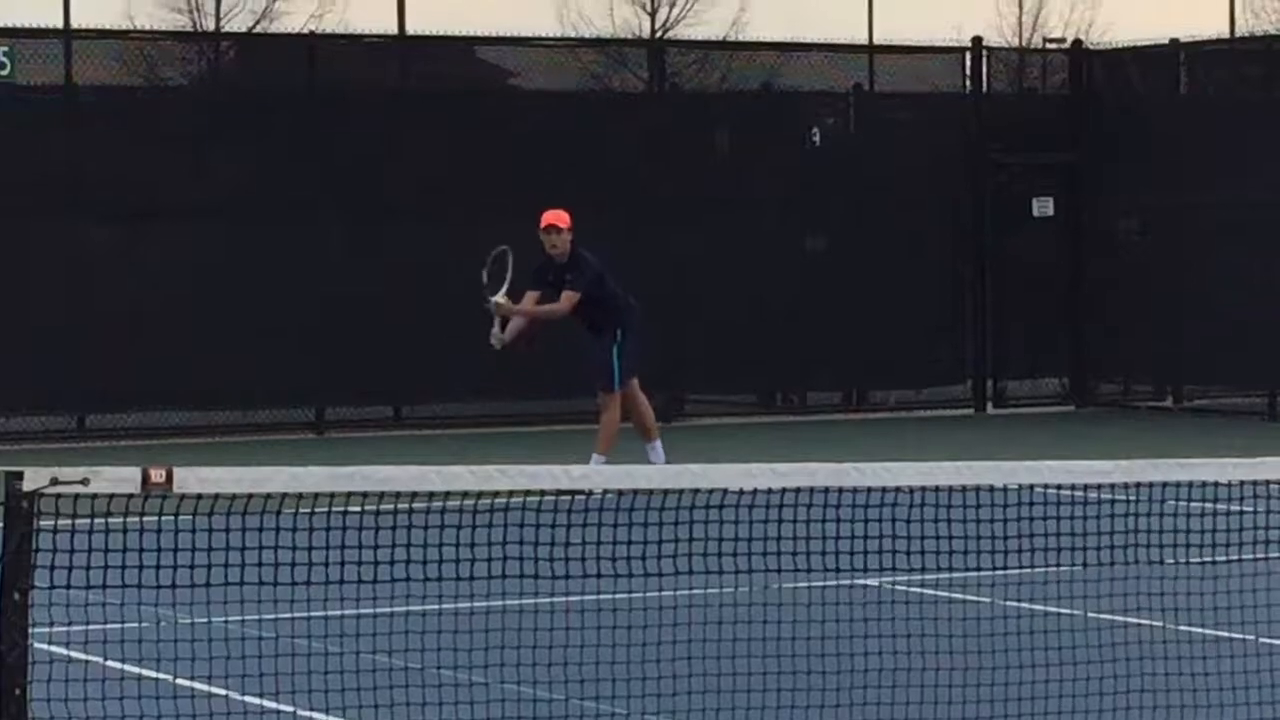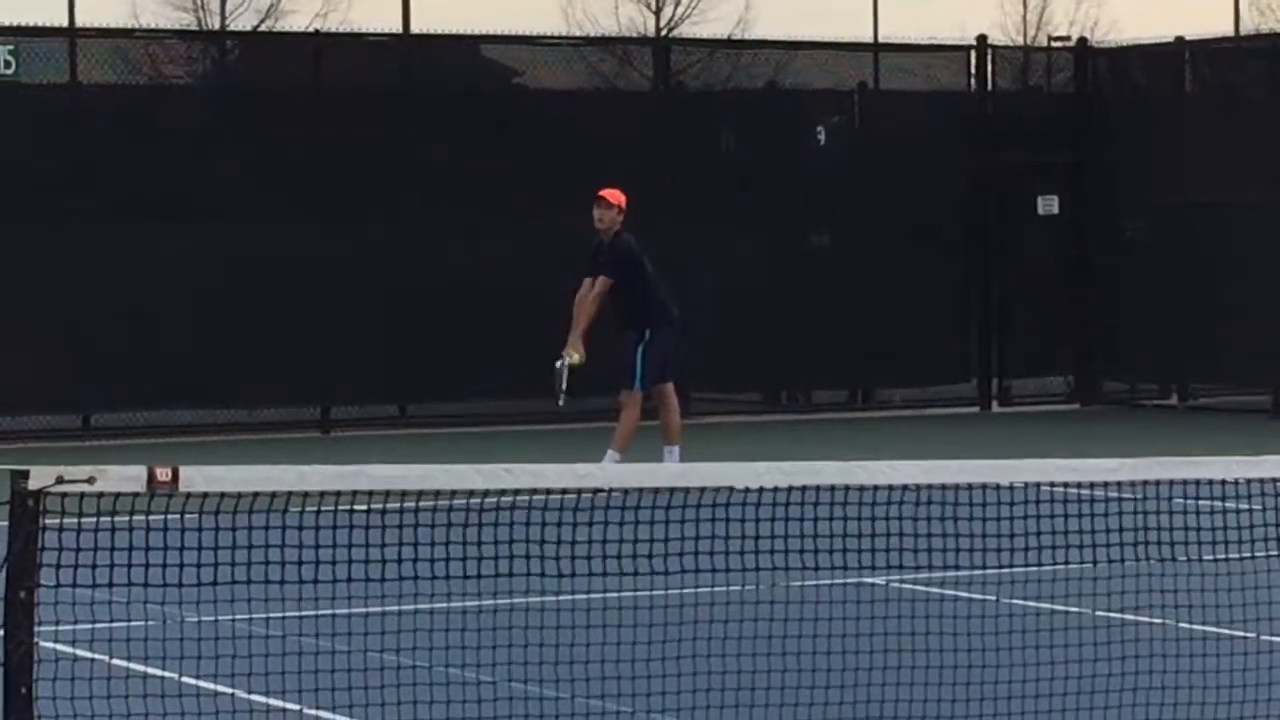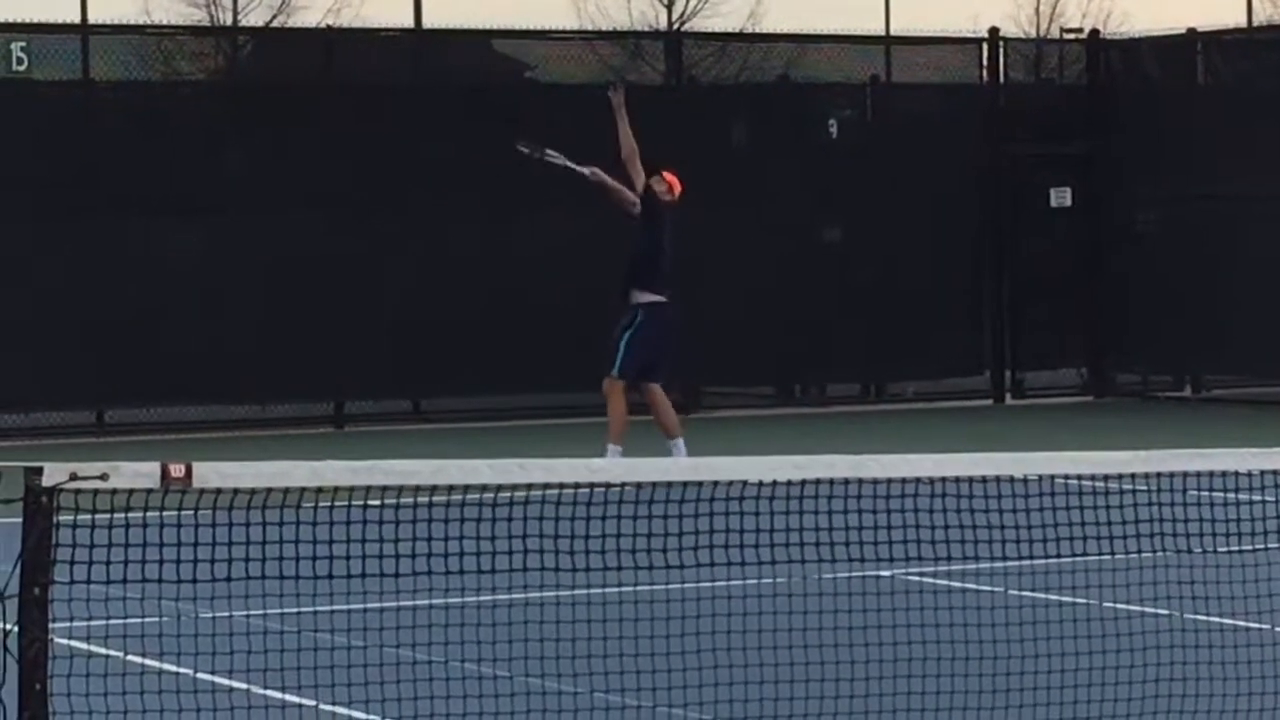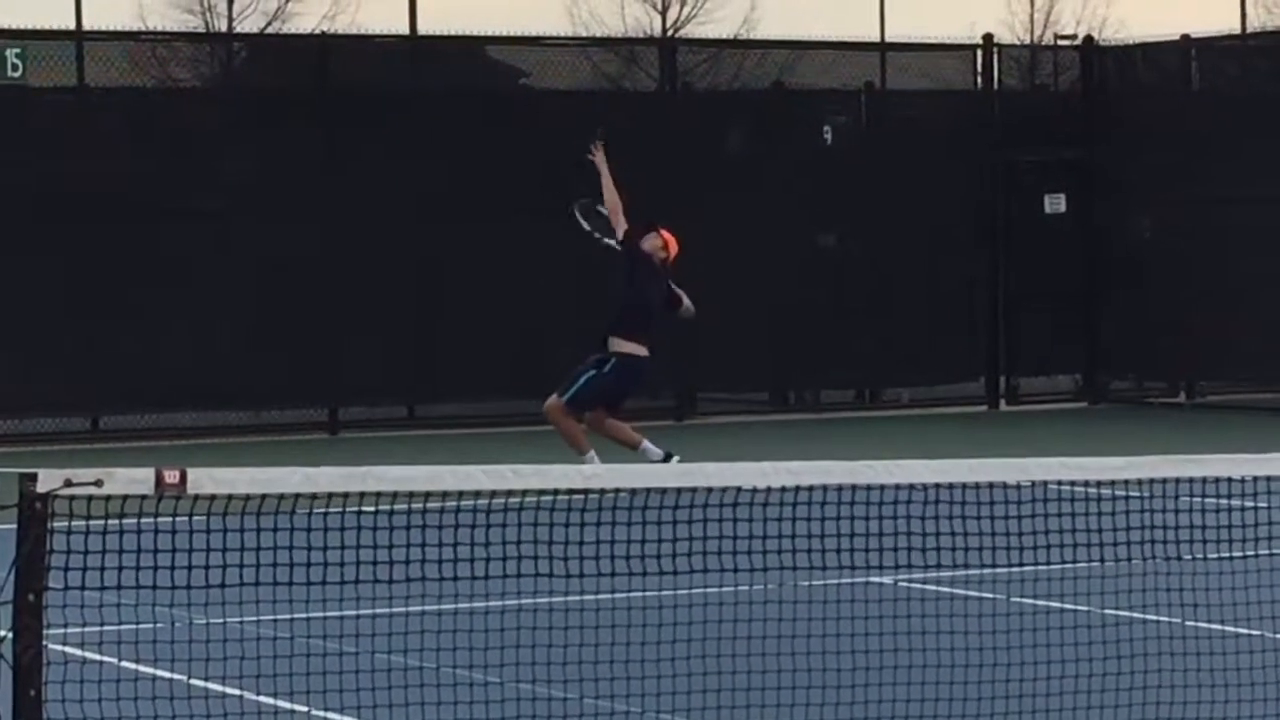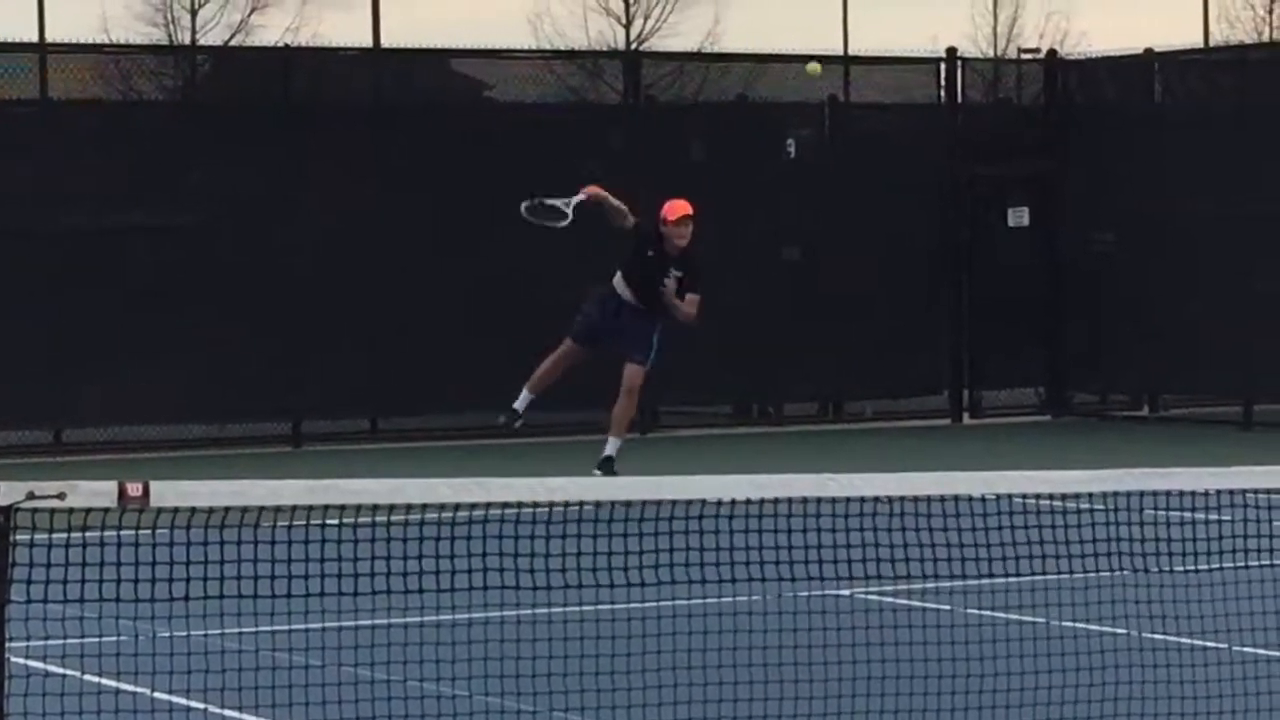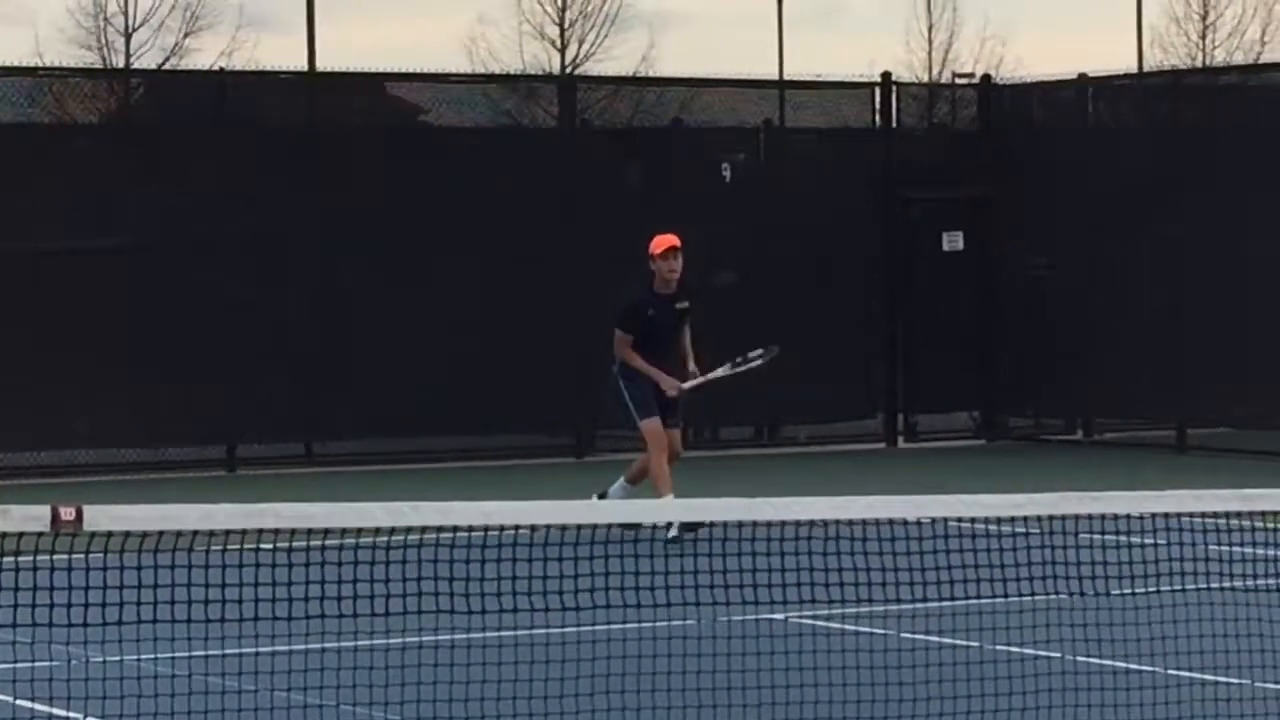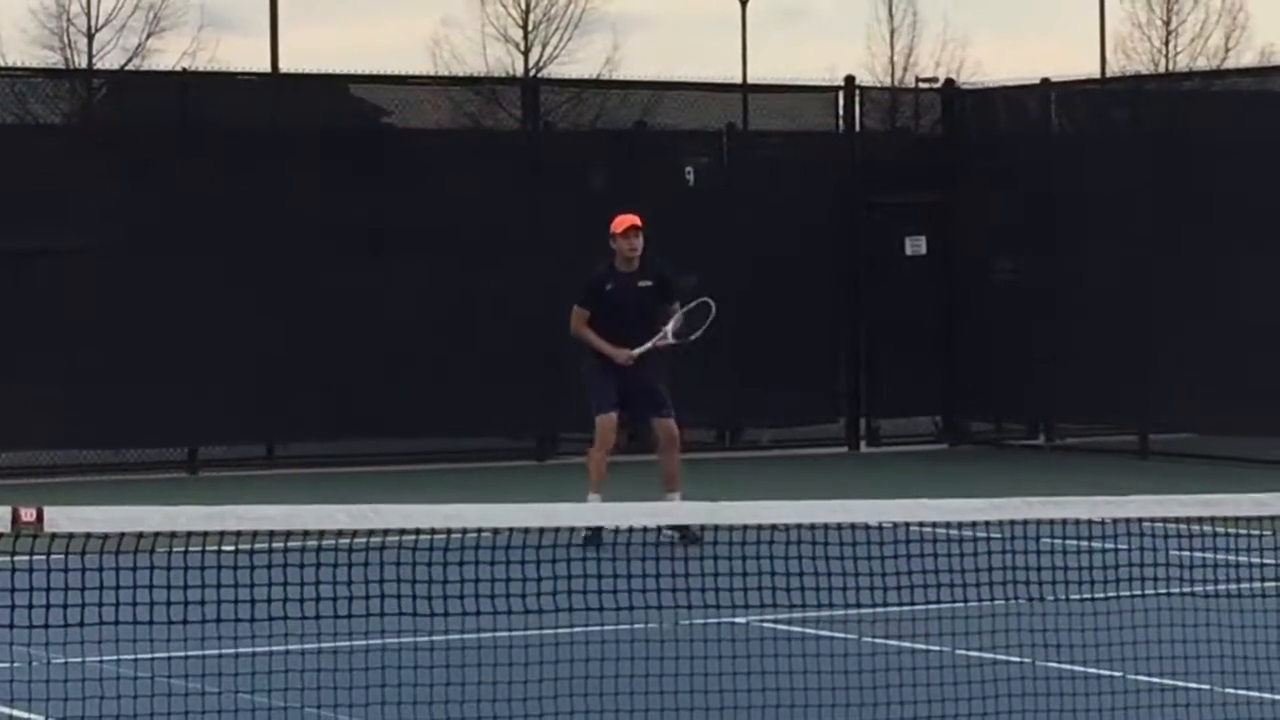
dt=0.5s
person 1, frame 1
left shoulder: (583, 264)
right shoulder: (545, 268)
left elbow: (563, 309)
right elbow: (528, 306)
left wrist: (513, 309)
right wrist: (505, 336)
left hip: (619, 326)
right hip: (604, 328)
left knee: (609, 397)
right knee: (630, 391)
left ankle: (596, 468)
right ankle: (658, 459)
person 1, frame 2
left shoulder: (622, 248)
right shoulder: (600, 249)
left elbow: (596, 295)
right elbow: (583, 294)
left wrist: (577, 336)
right wrist: (573, 338)
left hip: (652, 325)
right hip: (646, 324)
left knee: (630, 397)
right knee: (664, 392)
left ankle: (609, 466)
right ankle: (672, 462)
person 1, frame 3
left shoulder: (658, 212)
right shoulder: (652, 215)
left elbow: (632, 161)
right elbow: (634, 203)
left wrist: (620, 112)
right wrist: (606, 179)
left hip: (646, 312)
right hip: (653, 312)
left knee: (613, 386)
right knee: (651, 388)
left ankle: (613, 461)
right ankle: (681, 458)
person 1, frame 4
left shoulder: (642, 265)
right shoulder: (662, 284)
left elbow: (615, 214)
right elbow: (688, 310)
left wrist: (602, 168)
left hip: (621, 361)
right hip: (630, 361)
left knee: (555, 409)
right knee: (596, 418)
right ankle: (659, 458)
person 1, frame 5
left shoulder: (690, 265)
right shoulder: (648, 238)
left elbow: (689, 316)
right elbow: (620, 215)
left wrist: (672, 301)
right wrist: (600, 196)
left hip: (644, 319)
right hip: (613, 303)
left knee: (630, 387)
right knee: (566, 354)
left ankle: (608, 457)
right ankle: (521, 405)
person 1, frame 6
left shoulder: (683, 294)
right shoulder: (637, 301)
right elbow: (621, 350)
left wrist: (689, 361)
right wrist: (658, 377)
left hip: (667, 378)
right hip: (636, 375)
left knee: (672, 450)
right knee: (656, 443)
left ankle: (612, 496)
right ankle: (672, 517)
person 1, frame 7
left shoulder: (657, 277)
right shoulder: (599, 280)
left elbow: (675, 313)
right elbow: (577, 326)
right wrist: (611, 351)
left hip: (644, 367)
right hip: (605, 367)
left knee: (669, 436)
right knee: (605, 436)
